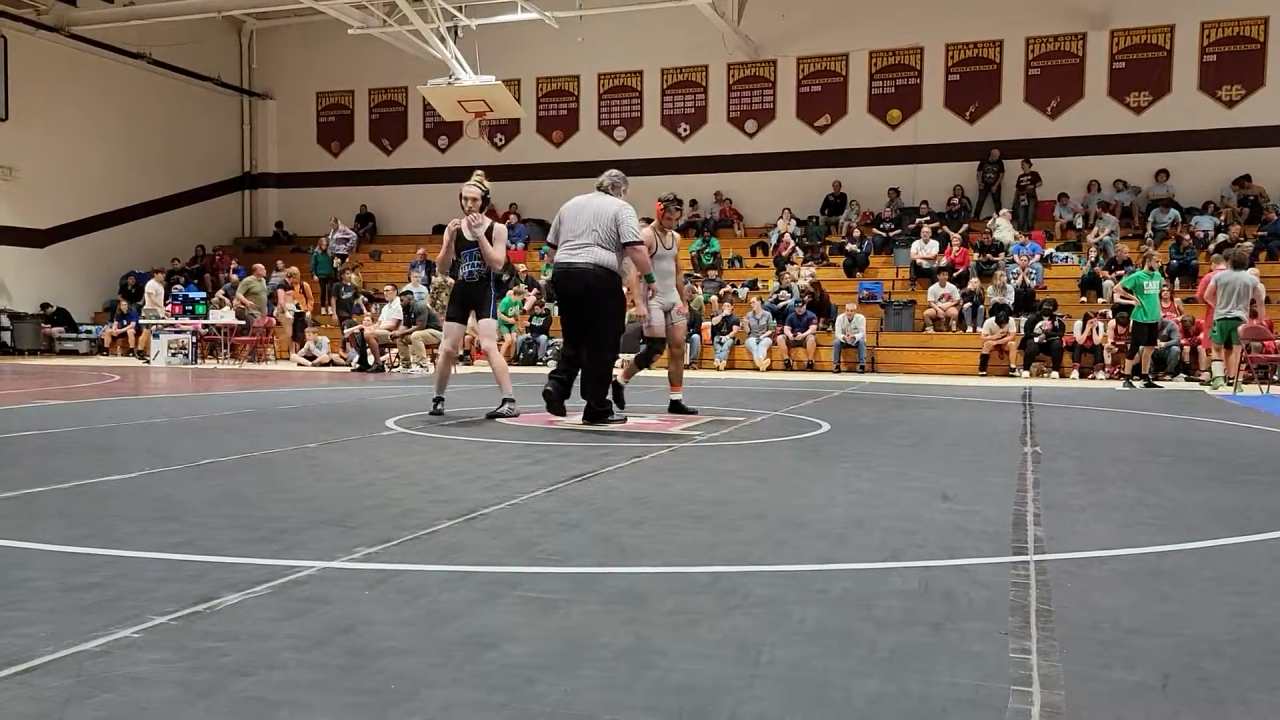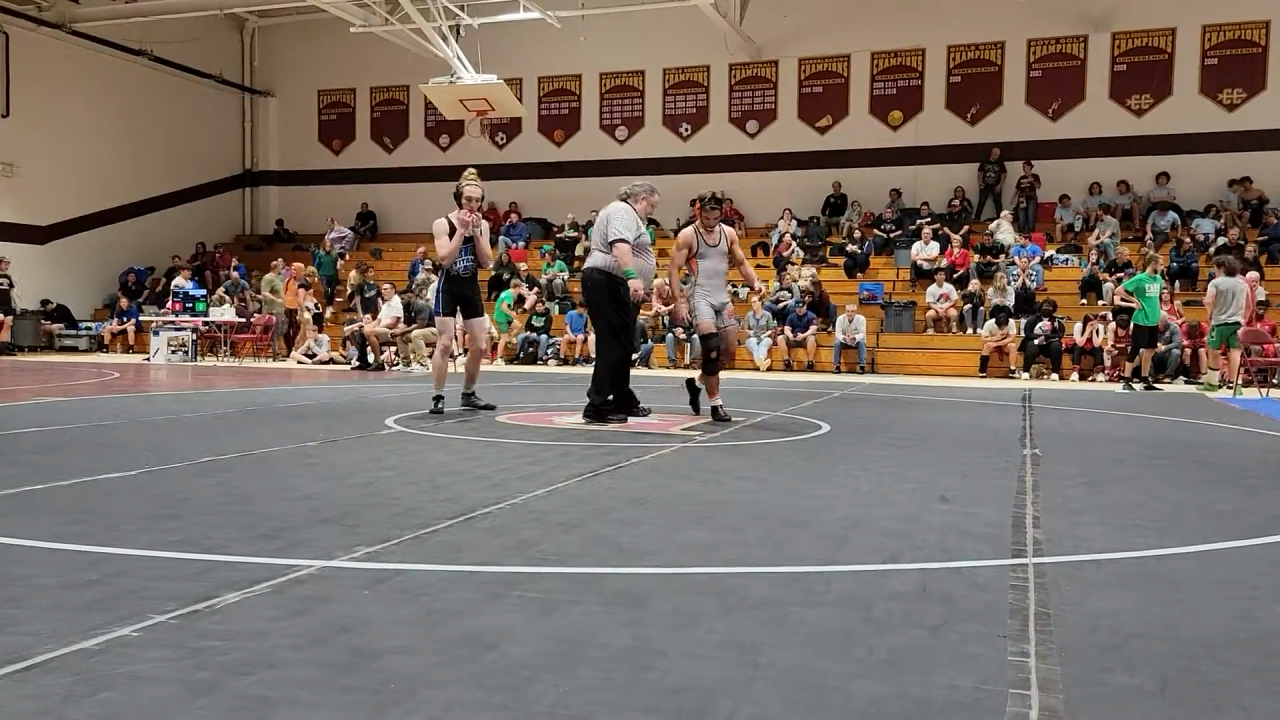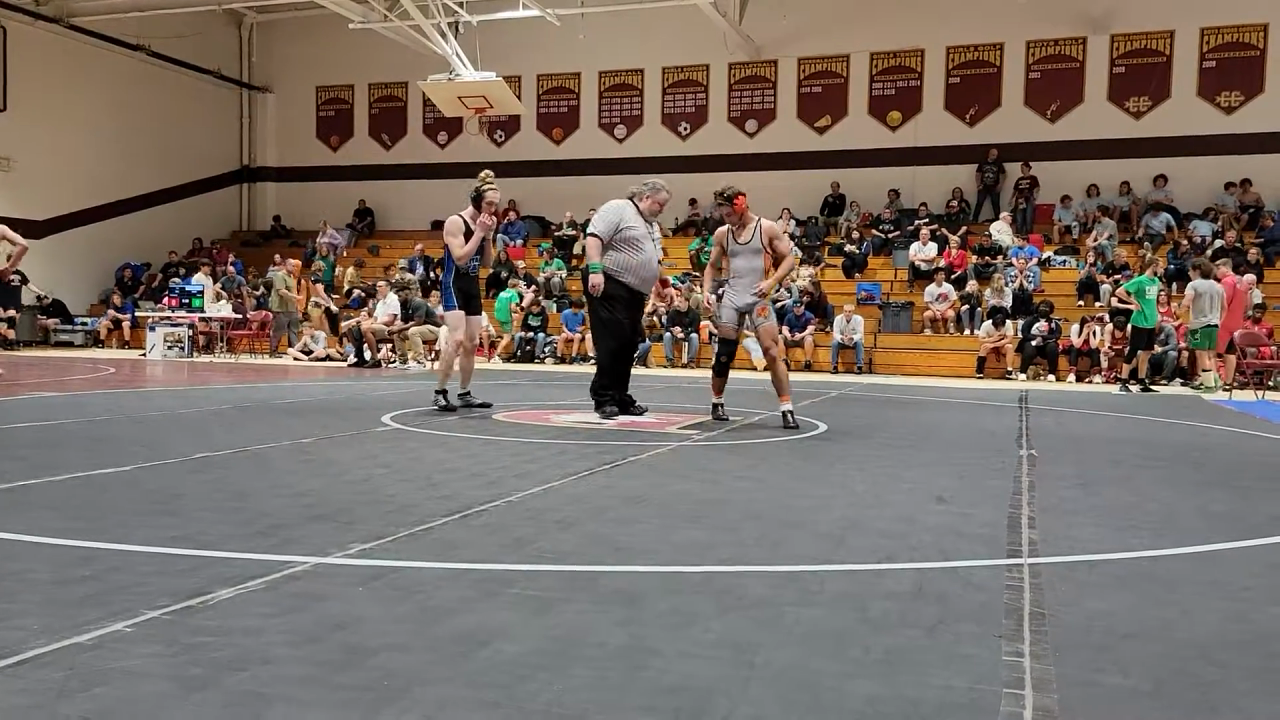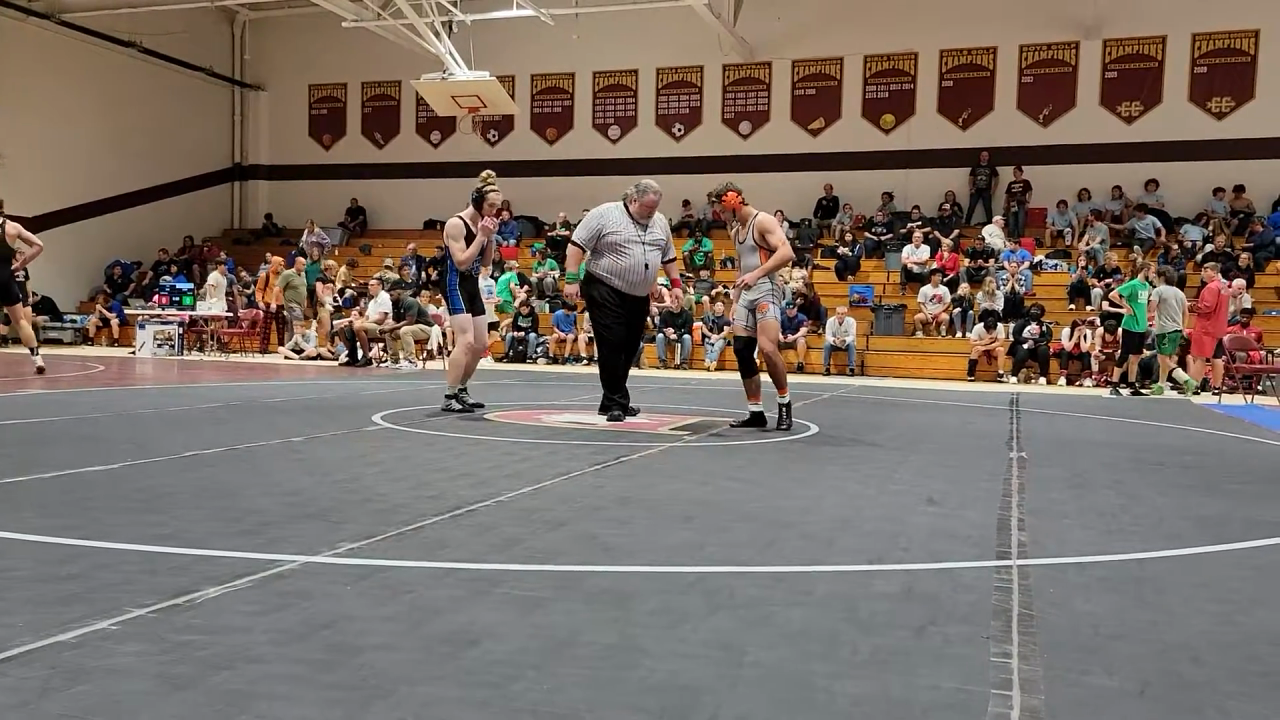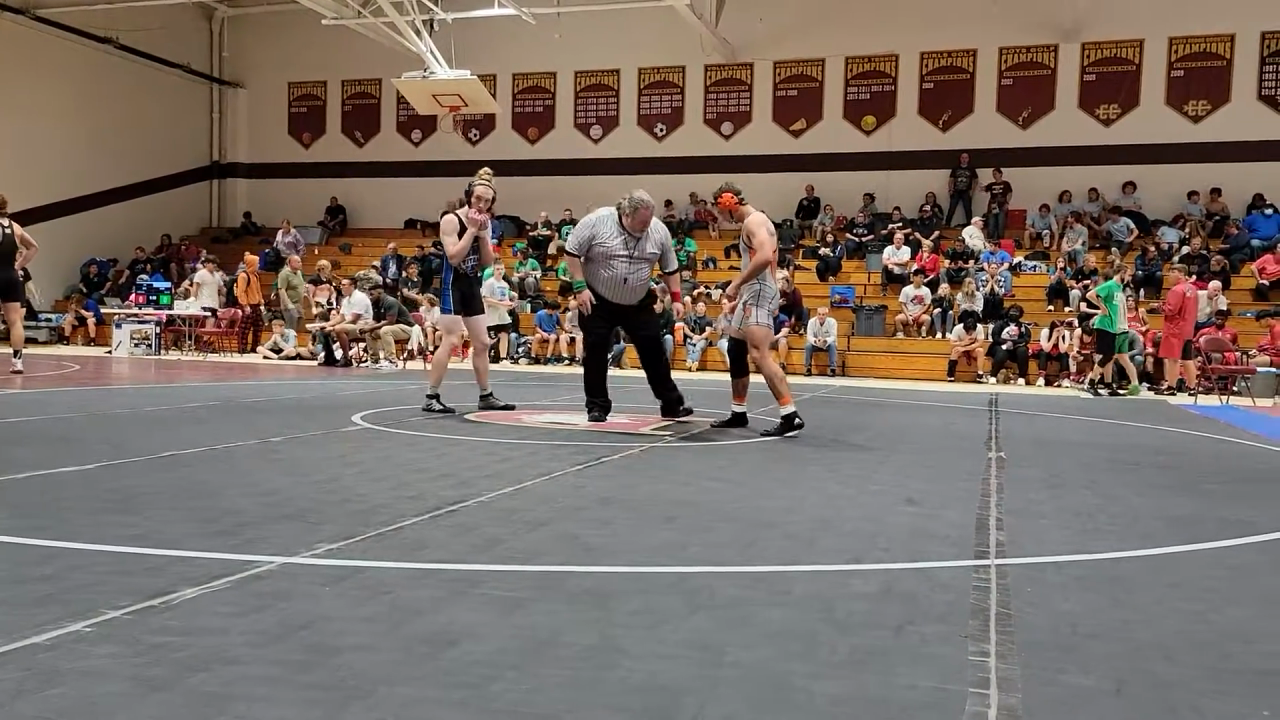
dt=0.4s
person 1, frame 1
left shoulder: (497, 229)
right shoulder: (454, 228)
left elbow: (496, 265)
right elbow: (442, 266)
left wrist: (479, 234)
right wrist: (449, 243)
left hip: (485, 293)
right hip: (460, 293)
left knee: (489, 347)
right knee: (448, 350)
left ankle: (509, 402)
right ankle: (438, 399)
person 1, frame 2
left shoulder: (482, 226)
right shoulder: (443, 224)
left elbow: (487, 262)
right elbow: (444, 259)
left wrist: (476, 232)
right wrist: (460, 230)
left hip: (471, 288)
right hip: (448, 288)
left knee: (480, 347)
right knee: (445, 344)
left ankle: (468, 394)
right ankle: (438, 397)
person 1, frame 3
left shoulder: (485, 224)
right shoulder: (455, 222)
left elbow: (487, 263)
right elbow: (460, 257)
left wrist: (489, 235)
right wrist: (479, 232)
left hip: (473, 286)
right hip: (454, 285)
left knee: (472, 343)
right knee: (457, 339)
left ankle: (464, 394)
right ankle: (440, 392)
person 1, frame 4
left shoulder: (483, 225)
right shoulder: (456, 224)
left elbow: (486, 263)
right elbow: (461, 263)
left wrist: (490, 238)
right wrist: (481, 236)
left hip: (473, 287)
right hip: (457, 287)
left knee: (481, 344)
right knee: (466, 341)
left ankle: (460, 389)
right ankle: (449, 398)
person 1, frame 5
left shoulder: (484, 224)
right shoulder: (451, 220)
left elbow: (488, 262)
right elbow: (454, 257)
left wrist: (483, 233)
right wrist: (471, 230)
left hip: (473, 286)
right hip: (453, 286)
left knee: (482, 343)
right knee: (451, 341)
left ankle: (485, 396)
right ankle: (431, 398)
person 2, frame 1
left shoulder: (570, 205)
right shoulder: (621, 208)
left elbow: (552, 246)
right elbow: (636, 248)
right wrist: (649, 278)
left hip: (564, 277)
right hip: (598, 280)
left knee: (575, 341)
right knee: (601, 345)
left ankle: (556, 385)
right ankle: (597, 409)
person 2, frame 2
left shoulder: (619, 211)
right shoulder: (624, 213)
right elbow: (620, 247)
left wrist: (630, 279)
right wrist: (632, 277)
left hip: (604, 284)
right hip: (609, 285)
left knee: (619, 345)
right knee: (613, 345)
left ankle: (624, 402)
right ankle: (598, 407)
person 2, frame 3
left shoulder: (650, 223)
right shoulder: (616, 209)
left elbow: (652, 258)
right elbow: (593, 238)
left wrist: (664, 285)
right wrist: (595, 271)
left hip: (633, 291)
right hip: (608, 286)
left knee: (629, 344)
right knee: (611, 341)
left ankle: (620, 398)
right ankle: (603, 398)
person 2, frame 4
left shoulder: (660, 222)
right shoulder: (604, 214)
left elbow: (668, 256)
right elbow: (577, 245)
left wrist: (676, 284)
right wrist: (572, 279)
left hip: (638, 297)
right hip: (605, 292)
left knee: (629, 349)
right knee: (612, 348)
left ankle: (617, 400)
right ankle: (614, 404)
person 2, frame 5
left shoulder: (659, 230)
right shoulder: (596, 221)
left elbow: (670, 268)
right elbow: (571, 253)
left wrist: (676, 298)
right wrist: (580, 288)
left hip: (638, 303)
right hip: (598, 300)
left knee: (653, 349)
right knee: (596, 353)
left ankle: (671, 403)
right ankle: (597, 406)
person 3, frame 1
left shoulder: (675, 237)
right shoulder: (645, 236)
right elbow: (632, 271)
left wrist: (683, 300)
right wrist: (639, 303)
left hip: (672, 298)
right hip: (652, 299)
left knee: (678, 348)
right knee: (654, 350)
left ankle: (676, 400)
right ankle: (620, 381)
person 3, frame 2
left shoulder: (729, 233)
right shoulder: (687, 235)
left elbow: (741, 263)
right elbow: (673, 270)
left wrist: (755, 282)
right wrist: (679, 302)
left hip: (723, 297)
right hip: (700, 297)
left knee: (729, 351)
right knee: (712, 349)
left ankle: (696, 384)
right ankle: (715, 404)
person 3, frame 3
left shoulder: (768, 228)
right shoulder: (721, 234)
left elbow: (788, 258)
right elbow: (712, 266)
left wrist: (771, 282)
right wrist: (706, 290)
left hip: (758, 297)
right hip: (731, 298)
left knee: (772, 352)
right knee: (724, 354)
left ankle: (787, 410)
right ankle: (717, 403)
person 3, frame 4
left shoulder: (764, 221)
right shoulder: (736, 231)
left elbow: (786, 253)
left wrist: (757, 274)
right wrist: (735, 300)
left hip: (767, 291)
right hip: (746, 295)
left knee: (768, 349)
right knee: (742, 353)
left ankle: (784, 402)
right ankle: (756, 413)
person 3, frame 5
left shoulder: (755, 221)
right shoulder: (748, 224)
left elbow: (766, 257)
left wrist: (735, 284)
right wrist: (738, 298)
left hip: (761, 293)
right hip: (751, 294)
left knee: (759, 355)
right knee: (735, 352)
left ankle: (790, 416)
right ankle: (738, 412)
